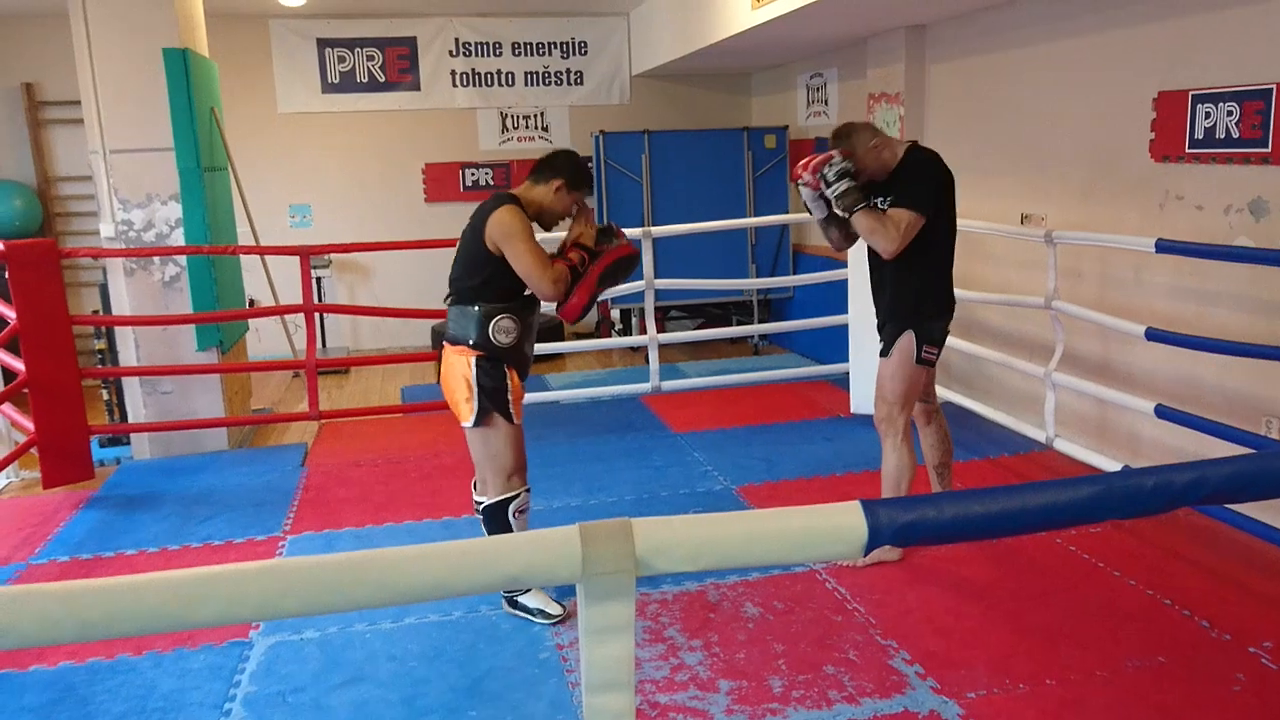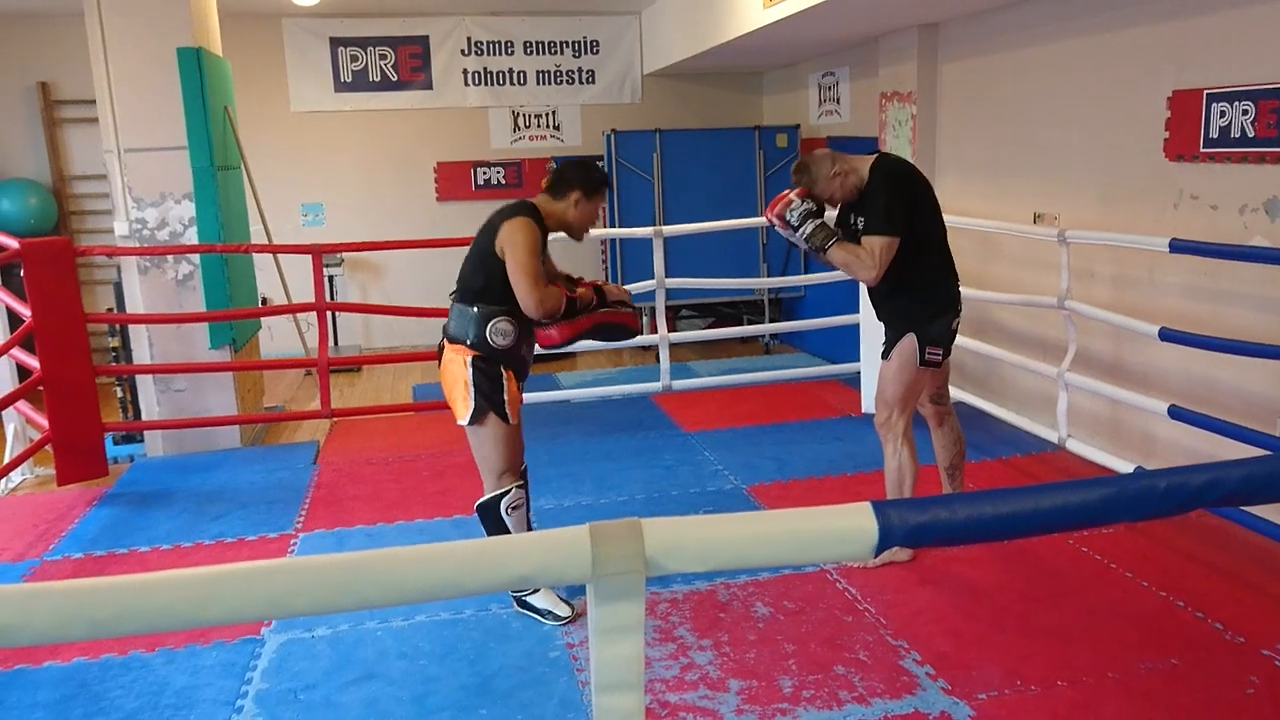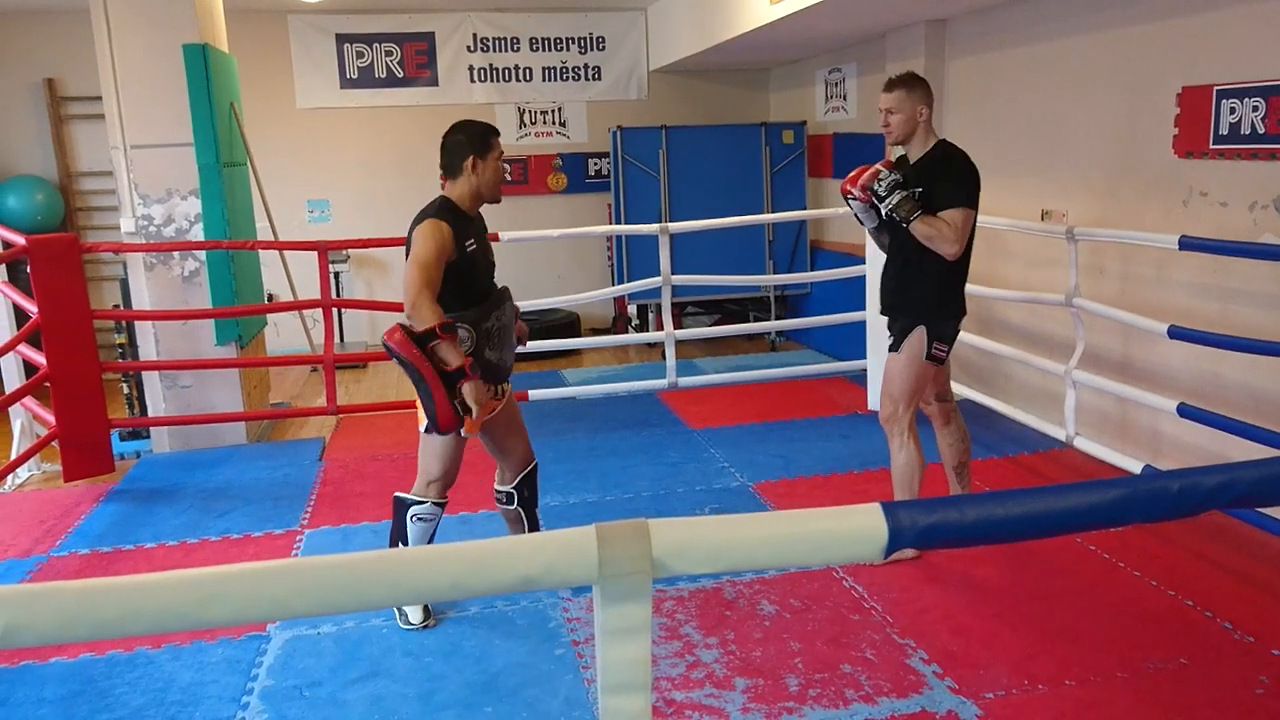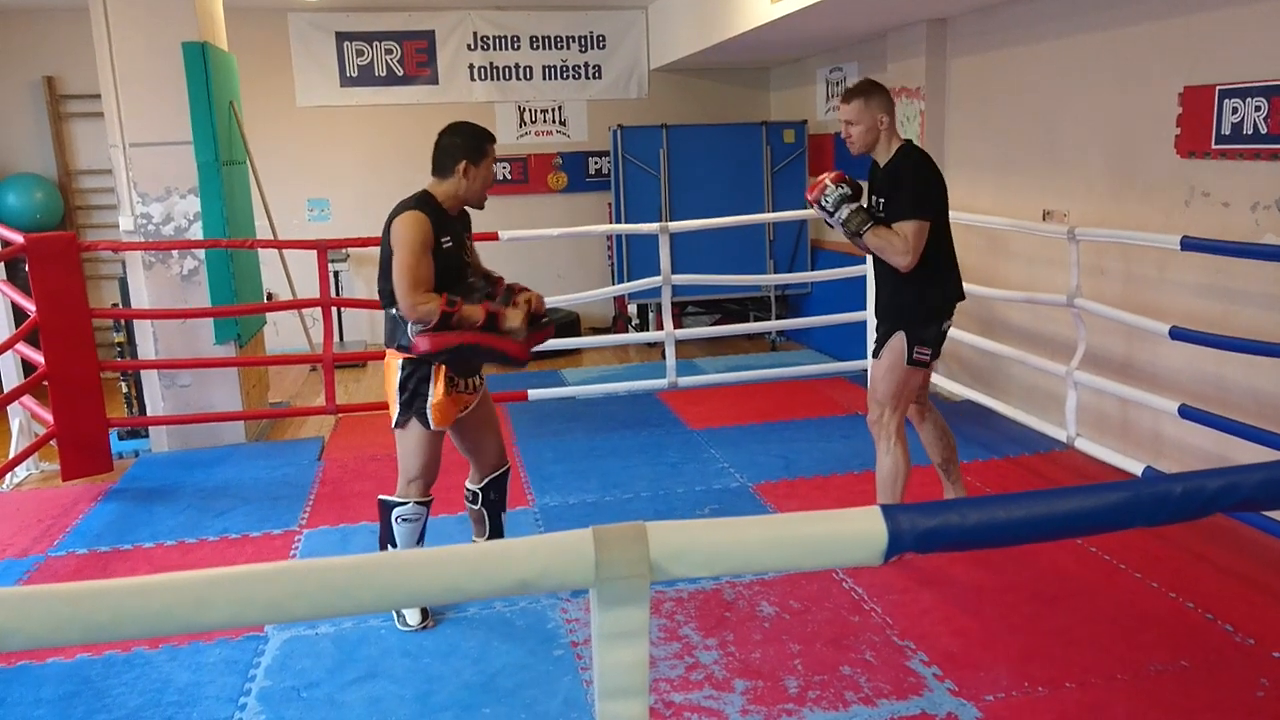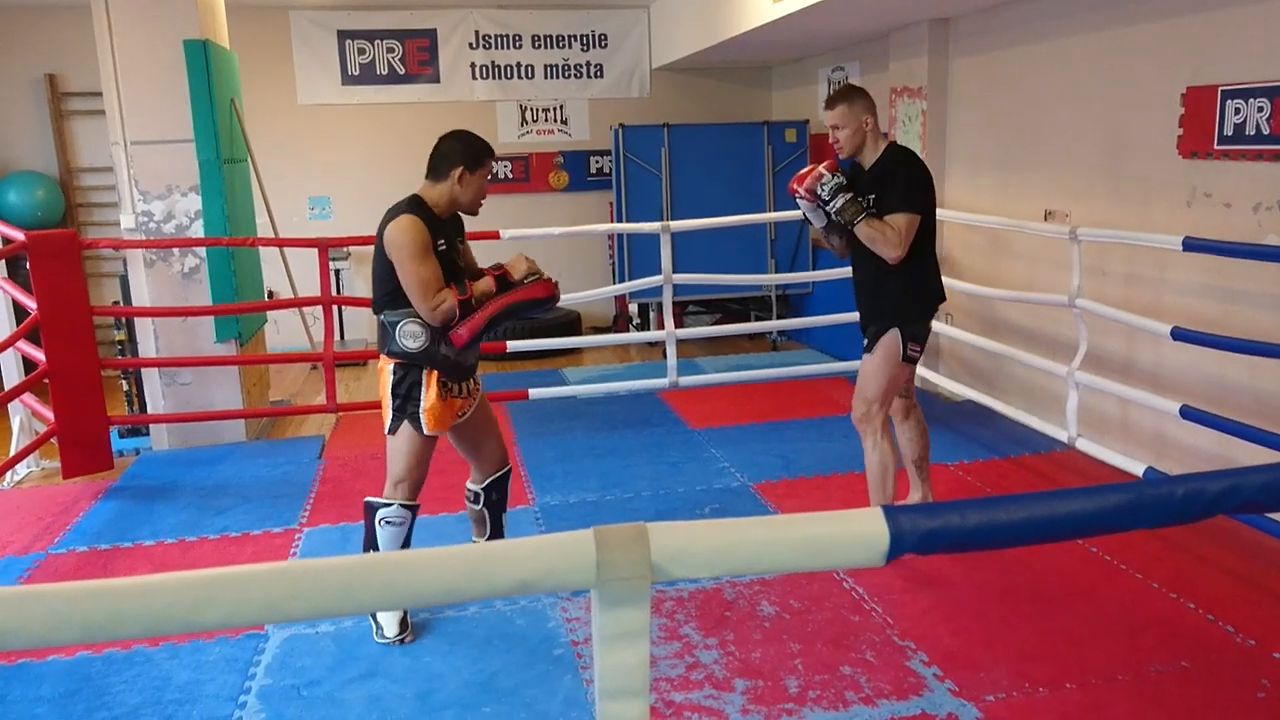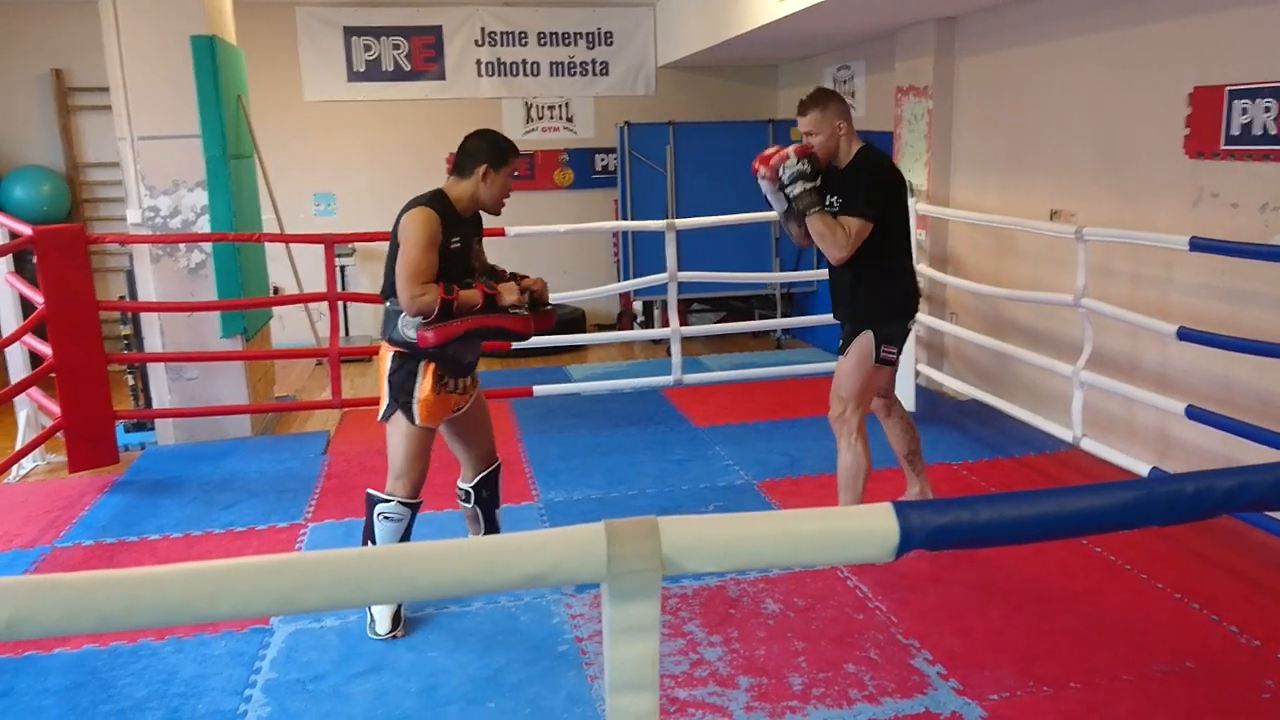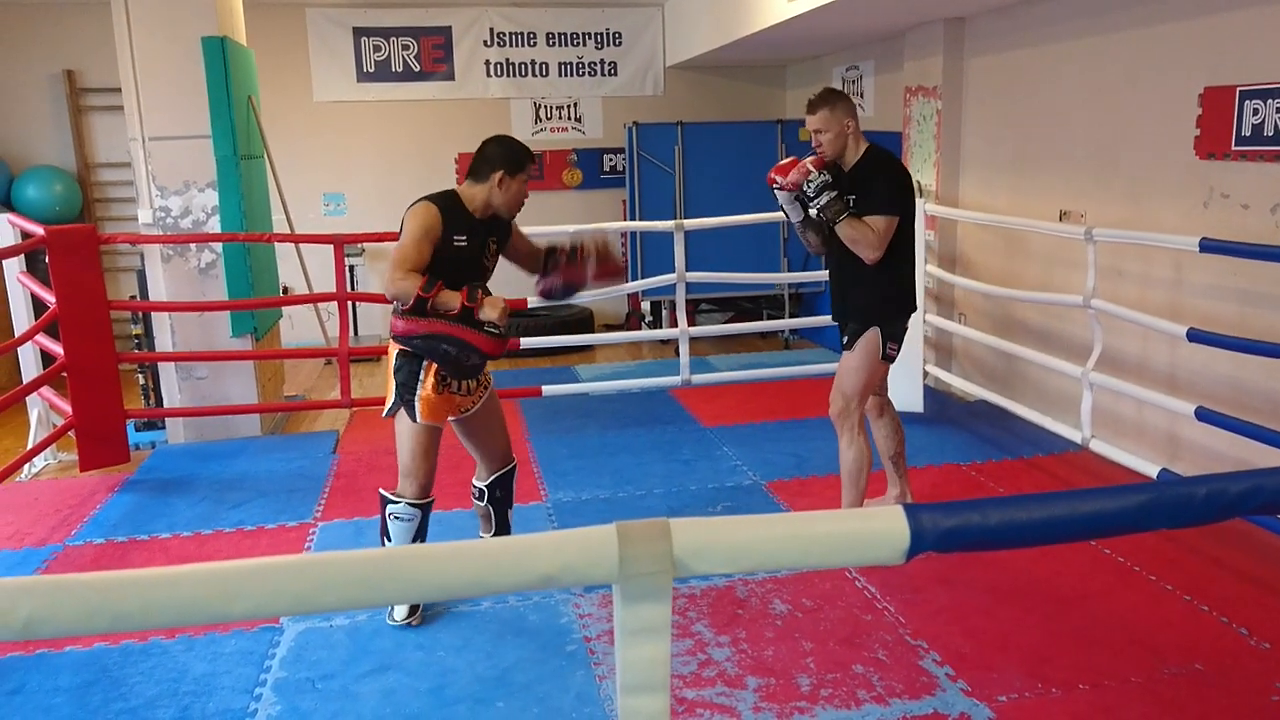
dt=0.5s
person 1, frame 1
left shoulder: (506, 214)
right shoulder: (507, 216)
left elbow: (529, 280)
right elbow: (549, 287)
left wrist: (582, 251)
right wrist: (581, 247)
left hip: (484, 360)
right hip: (479, 364)
left knee: (498, 474)
right knee: (504, 480)
right ankle: (518, 591)
person 1, frame 2
left shoulder: (527, 222)
right shoulder: (521, 226)
left elbow: (548, 279)
right elbow: (537, 303)
left wrist: (594, 293)
right wrist: (593, 297)
left hip: (492, 362)
right hip: (477, 363)
left knee: (513, 467)
right knee: (502, 478)
right ankle: (524, 588)
person 1, frame 3
left shoulder: (471, 220)
right shoulder: (437, 227)
right elbow: (418, 305)
left wrist: (508, 323)
right wrist: (462, 373)
left hip: (487, 371)
right hip: (451, 378)
left knee: (519, 461)
right knee: (434, 485)
person 1, frame 4
left shoulder: (458, 218)
right shoulder: (414, 219)
right elbow: (416, 305)
left wrist: (513, 294)
right wrist: (496, 316)
left hip: (461, 368)
right hip: (421, 371)
left knee: (492, 464)
right knee: (416, 484)
person 1, frame 5
left shoulder: (449, 221)
right shoulder: (406, 225)
left elbow: (466, 280)
right elbow: (435, 308)
left wrist: (515, 279)
right wrist: (503, 277)
left hip: (456, 370)
right hip: (413, 376)
left knee: (494, 463)
right knee: (402, 490)
person 1, frame 6
left shoulder: (469, 220)
right shoulder: (424, 216)
right elbow: (414, 299)
left wrist: (519, 285)
right wrist: (491, 298)
left hip: (456, 364)
right hip: (415, 366)
left knee: (483, 462)
right knee: (404, 485)
person 1, frame 7
left shoulder: (497, 223)
right shoulder: (430, 213)
left elbow: (538, 261)
right elbow: (398, 283)
right wrist: (476, 305)
left hip: (469, 367)
right hip: (422, 365)
left knee: (499, 465)
right knee: (413, 484)
person 2, frame 1
left shoulder: (923, 170)
right shoulder: (874, 176)
left elbow: (890, 242)
right elbow: (842, 240)
left wrist: (844, 195)
right wrist: (822, 204)
left hip: (919, 311)
right hip: (901, 308)
left knee: (889, 417)
right knee: (922, 408)
left ankle: (888, 537)
person 2, frame 2
left shoulder: (889, 183)
right shoulder: (860, 187)
left elbow: (869, 269)
right elbow: (846, 256)
left wrist: (816, 230)
right wrist: (806, 234)
left hip: (923, 313)
right hip: (918, 311)
left knee: (891, 419)
right knee: (936, 409)
person 2, frame 3
left shoulder: (951, 168)
right shoulder: (899, 170)
left elbow: (951, 244)
left wrist: (900, 205)
right wrist: (870, 218)
left hip: (931, 312)
right hip: (908, 308)
left knee: (895, 414)
right knee: (938, 412)
person 2, frame 4
left shoulder: (914, 170)
right shoulder: (881, 170)
left elbow: (904, 254)
left wrist: (852, 213)
right wrist: (842, 220)
left hip: (918, 311)
right hip: (906, 309)
left knee: (883, 419)
right knee: (915, 407)
right ankle: (956, 498)
person 2, frame 5
left shoulder: (904, 169)
right shoulder: (855, 174)
left elbow: (893, 247)
right elbow: (843, 247)
left wrist: (843, 202)
right wrist: (818, 215)
left hip: (903, 309)
right hip: (880, 307)
left knee: (866, 413)
right knee: (899, 404)
right ankle: (921, 498)
person 2, frame 6
left shoulder: (873, 172)
right shoulder: (833, 173)
left elbow: (838, 249)
right elbow: (806, 237)
left wrist: (802, 191)
right wrist: (781, 197)
left hip: (881, 310)
right hip: (866, 307)
left knee: (844, 415)
right knee: (882, 402)
right ankle: (920, 492)
person 2, frame 7
left shoulder: (885, 172)
right shoulder: (834, 173)
left elbow: (871, 248)
right elbow: (819, 245)
left wrist: (827, 200)
right wrist: (796, 207)
left hip: (880, 309)
right hip: (855, 305)
left knee: (844, 411)
right knee: (873, 401)
right ankle: (899, 494)
